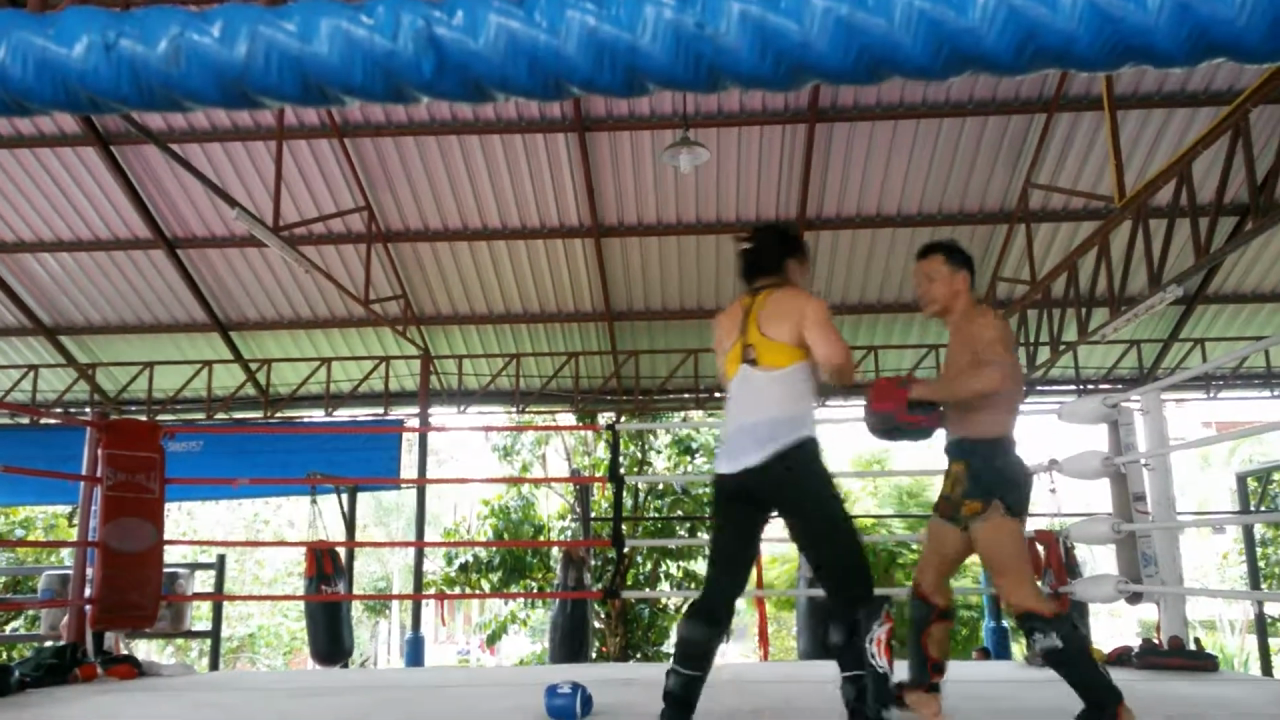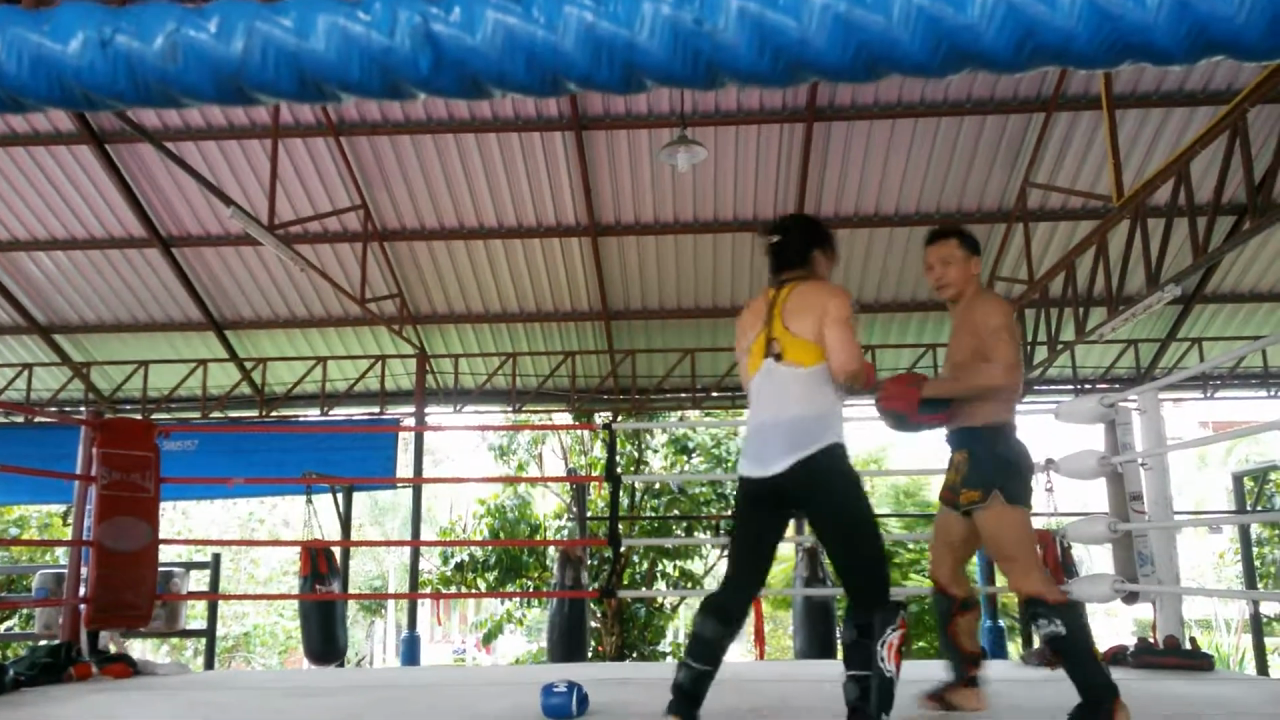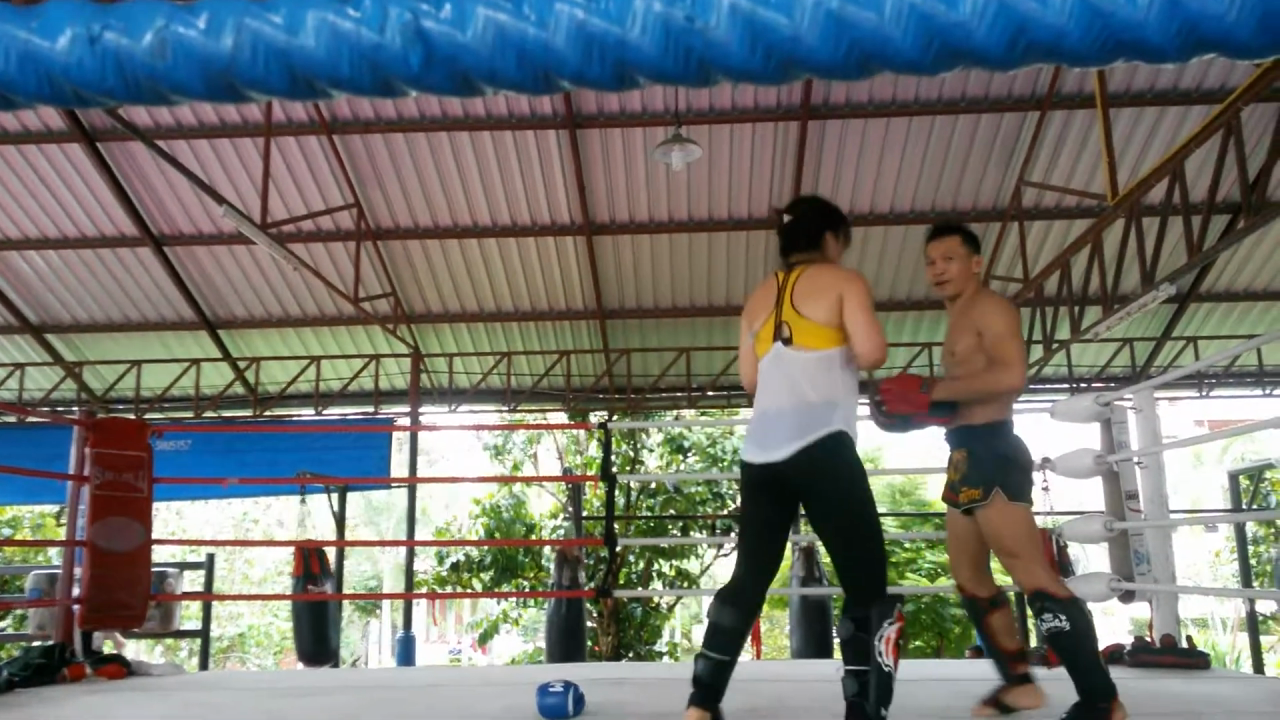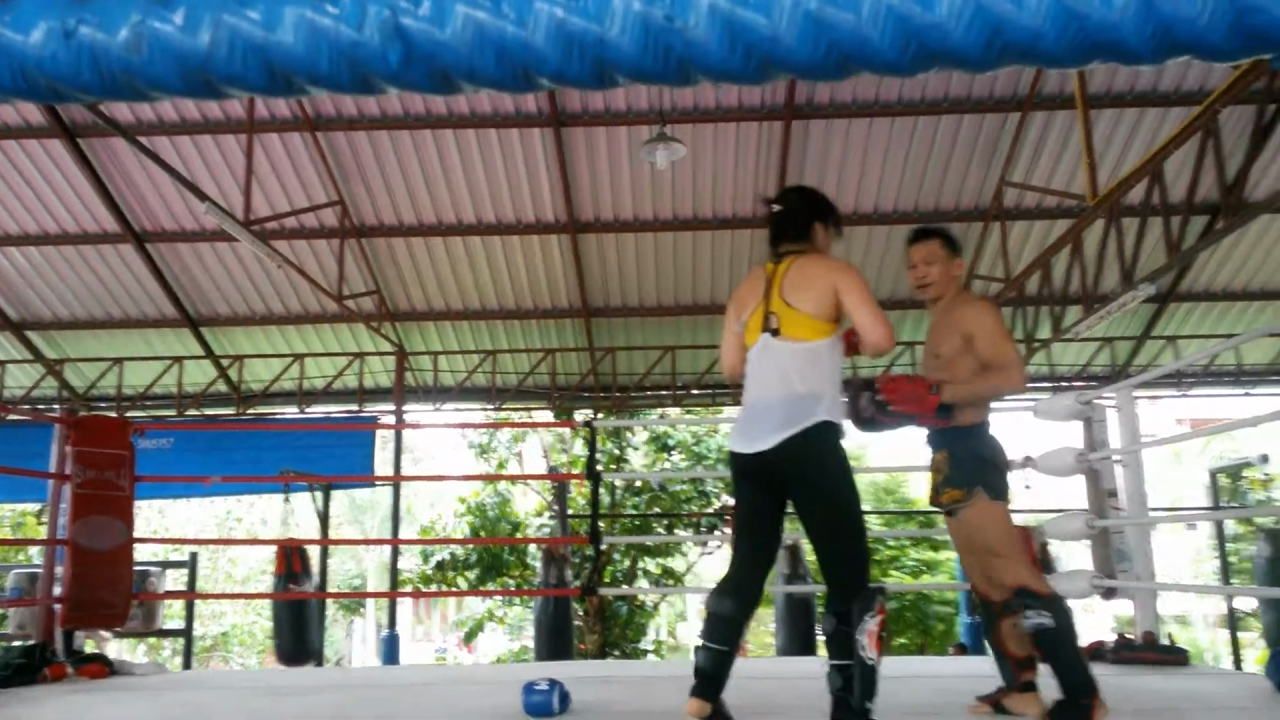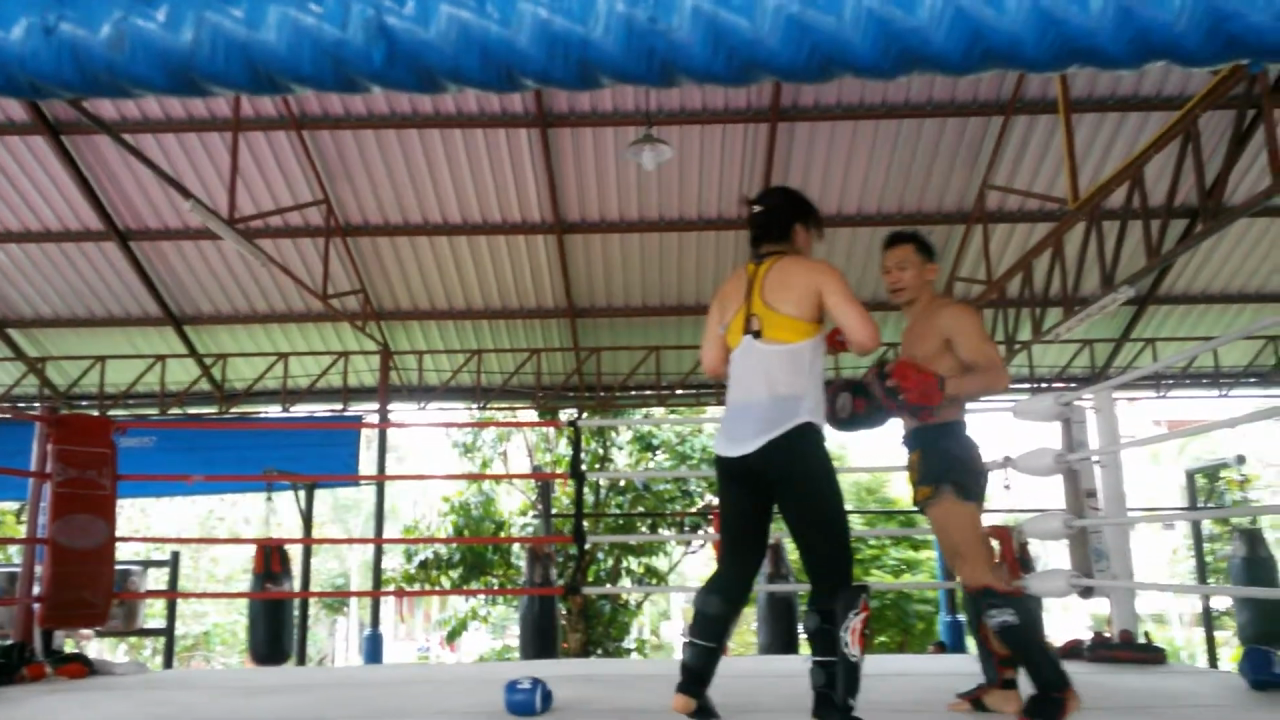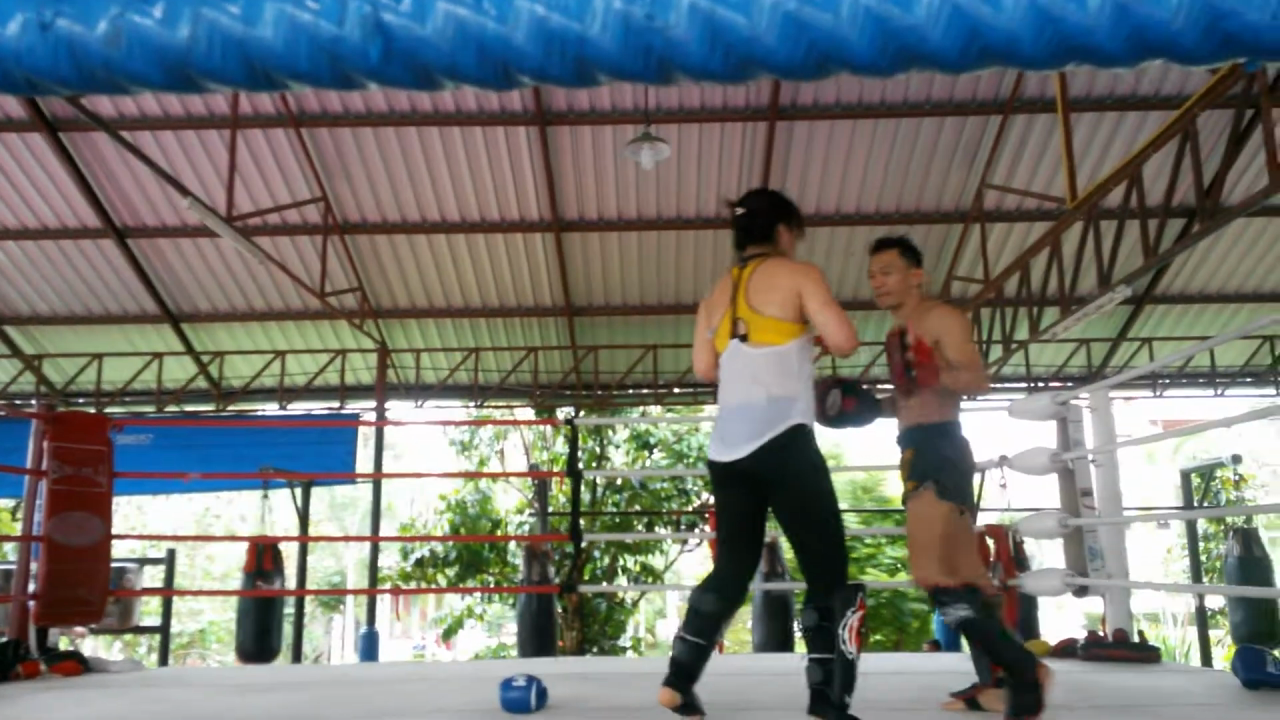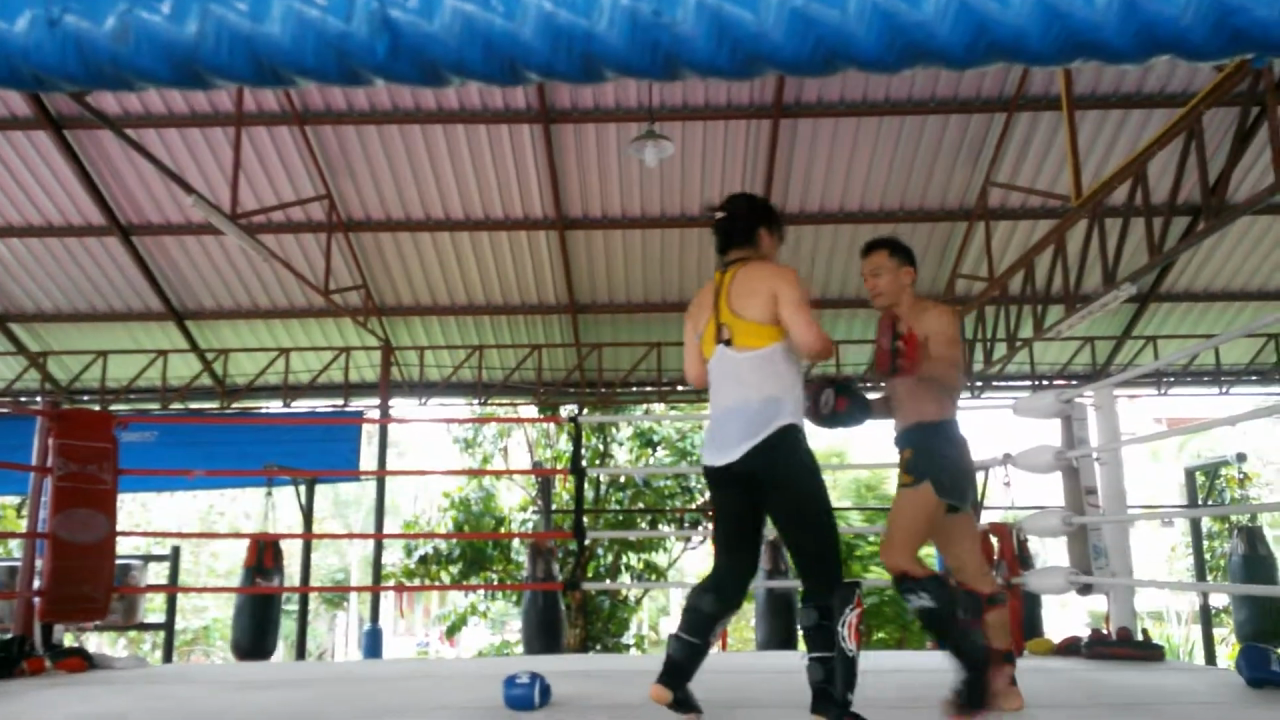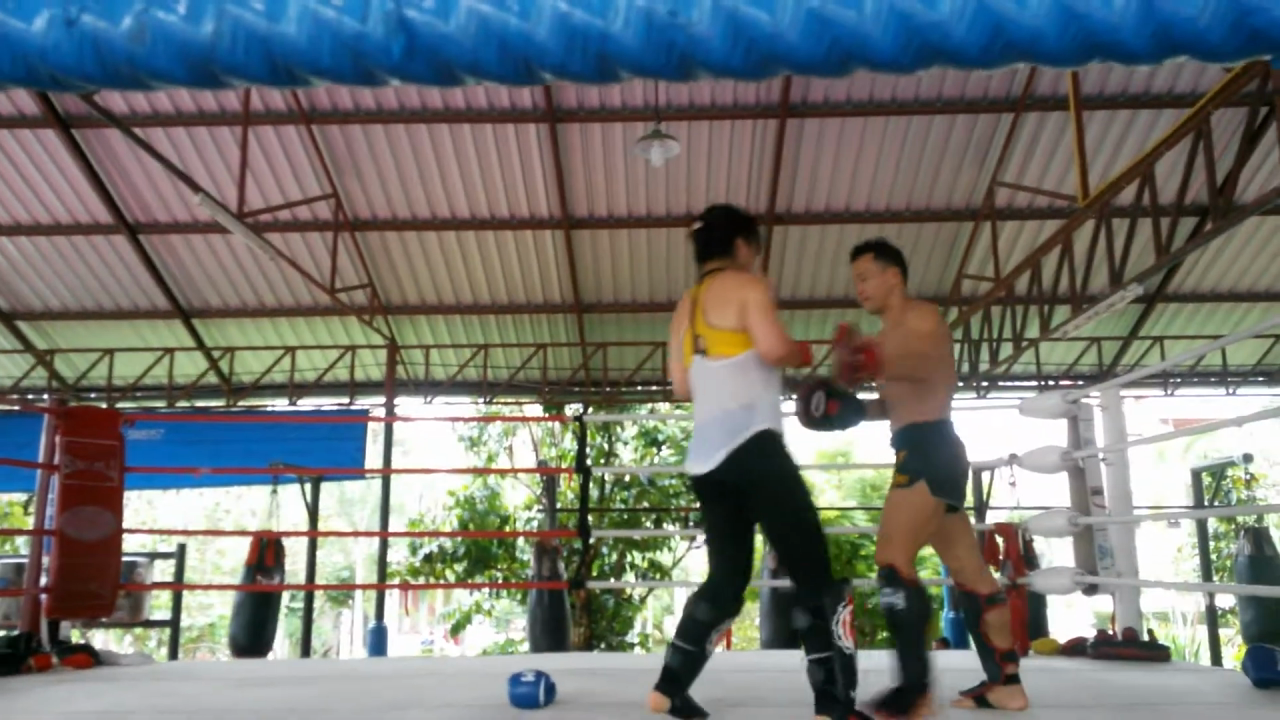
dt=0.1s
person 1, frame 1
left shoulder: (725, 319)
right shoulder: (802, 302)
right elbow: (832, 360)
right wrist: (848, 372)
left hip: (733, 468)
right hip: (789, 459)
left knee: (720, 589)
right knee: (853, 589)
person 1, frame 2
left shoulder: (750, 314)
right shoulder: (827, 296)
right elbow: (845, 363)
right wrist: (865, 376)
left hip: (757, 468)
right hip: (816, 461)
left knee: (736, 588)
right knee: (871, 591)
person 1, frame 3
left shoulder: (760, 296)
right shoulder: (841, 281)
right elbow: (871, 351)
right wrist: (855, 356)
left hip: (761, 453)
right hip: (820, 448)
left knee: (749, 577)
right knee: (868, 585)
person 1, frame 4
left shoulder: (748, 287)
right shoulder: (834, 272)
right elbow: (881, 339)
right wrist: (848, 341)
left hip: (750, 445)
right hip: (807, 438)
left knee: (747, 569)
right knee: (849, 579)
person 1, frame 5
left shoulder: (731, 286)
right shoulder: (815, 273)
left elbow: (712, 364)
right elbow: (866, 338)
right wrist: (829, 338)
left hip: (734, 446)
right hip: (790, 440)
left knee: (736, 568)
right knee: (833, 576)
person 1, frame 6
left shoulder: (719, 291)
right shoulder: (798, 274)
left elbow: (704, 368)
right elbow: (844, 340)
right wrist: (815, 339)
left hip: (728, 449)
right hip: (782, 440)
left knee: (732, 569)
right knee: (828, 574)
person 1, frame 7
left shoulder: (706, 294)
right shoulder: (775, 276)
right elbow: (811, 342)
right wrist: (817, 346)
left hip: (721, 450)
right hip: (773, 442)
left knee: (731, 569)
right knee: (825, 574)
person 1, frame 8
left shoulder: (686, 306)
right shoulder: (747, 286)
right elbow: (773, 347)
right wrist: (798, 353)
left hip: (705, 459)
right hip: (752, 447)
left knee: (725, 578)
right knee: (814, 575)
person 2, frame 1
left shoulder: (982, 323)
right shoulder: (961, 336)
left elbow: (995, 377)
left wrist: (913, 390)
left hip: (988, 469)
right hip: (967, 473)
left knee: (1018, 594)
right knee: (927, 578)
person 2, frame 2
left shoulder: (990, 309)
right shoulder: (967, 321)
left elbow: (1002, 372)
left wrist: (923, 389)
right wrist: (928, 402)
left hip: (990, 456)
right hip: (971, 459)
left knee: (1028, 579)
right knee: (946, 570)
person 2, frame 3
left shoulder: (991, 308)
right shoulder: (961, 320)
left elbow: (1011, 373)
left wrist: (934, 391)
right wrist: (919, 401)
left hip: (989, 452)
right hip: (970, 456)
left knee: (1033, 574)
right knee: (969, 576)
person 2, frame 4
left shoulder: (975, 312)
right shoulder: (940, 325)
left elbow: (1012, 376)
left wrist: (937, 393)
right wrist: (912, 401)
left hip: (969, 454)
right hip: (951, 457)
left knee: (1014, 573)
right knee: (985, 581)
person 2, frame 5
left shoulder: (953, 316)
right shoulder: (915, 331)
left elbow: (996, 377)
left wrist: (940, 386)
right wrist: (882, 403)
left hip: (944, 452)
right hip: (929, 455)
left knee: (973, 574)
right knee: (973, 575)
person 2, frame 6
left shoulder: (941, 317)
right shoulder: (905, 332)
left elbow: (977, 377)
left wrist: (933, 374)
left hip: (936, 451)
right hip: (924, 454)
left knee: (931, 571)
right knee: (966, 571)
left ankle: (1021, 670)
right ankle: (1000, 680)
person 2, frame 7
left shoulder: (935, 316)
right shoulder: (900, 329)
left elbow: (953, 372)
left wrist: (916, 361)
left hip: (935, 450)
right hip: (927, 452)
left knee: (898, 557)
right knee: (968, 568)
left ankle: (981, 664)
right ankle: (1001, 681)
person 2, frame 8
left shoulder: (922, 316)
right shoulder: (894, 331)
left elbow: (925, 364)
left wrist: (878, 364)
right wrist: (852, 407)
left hip: (929, 451)
right hip: (926, 453)
left knee: (893, 559)
right knee: (969, 568)
right ankle: (1006, 681)
